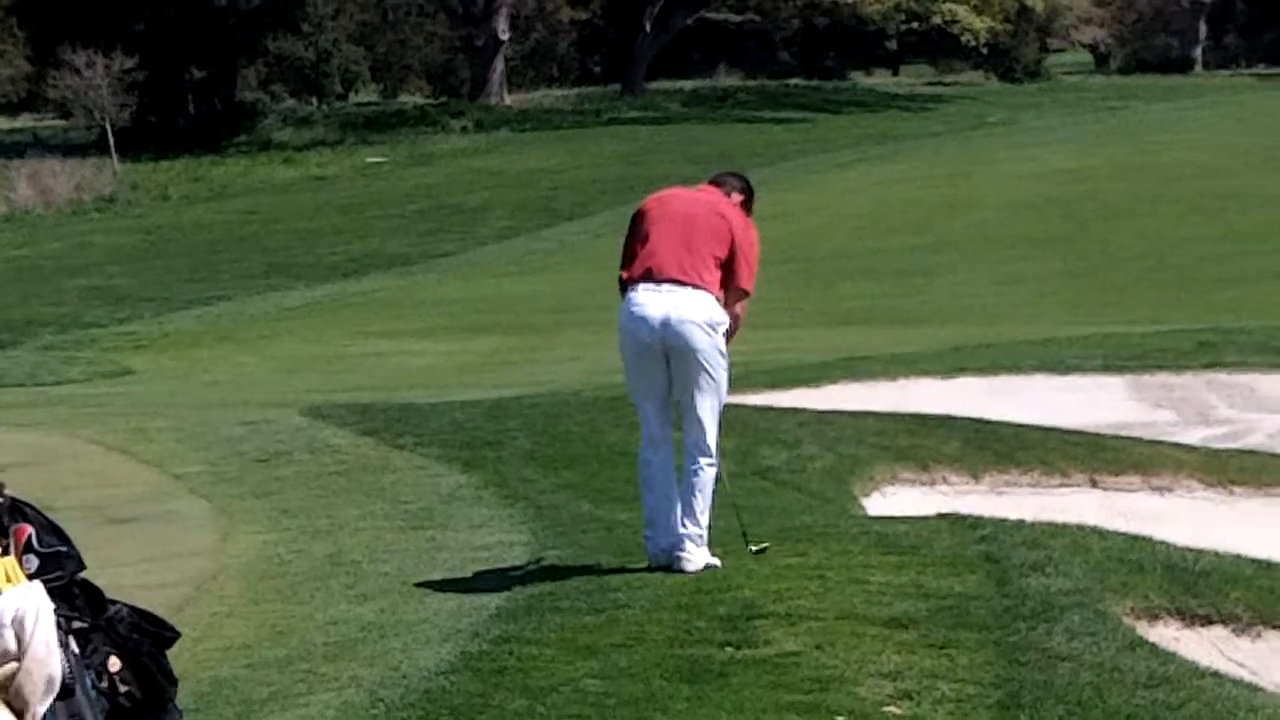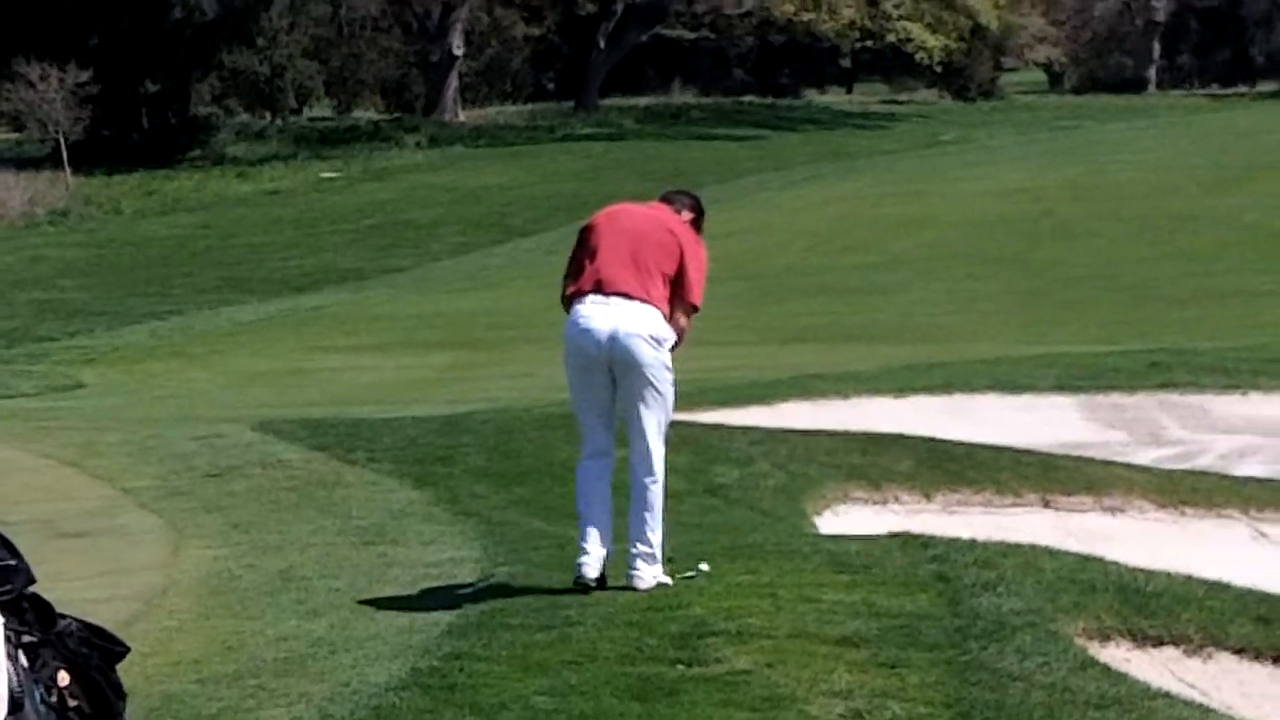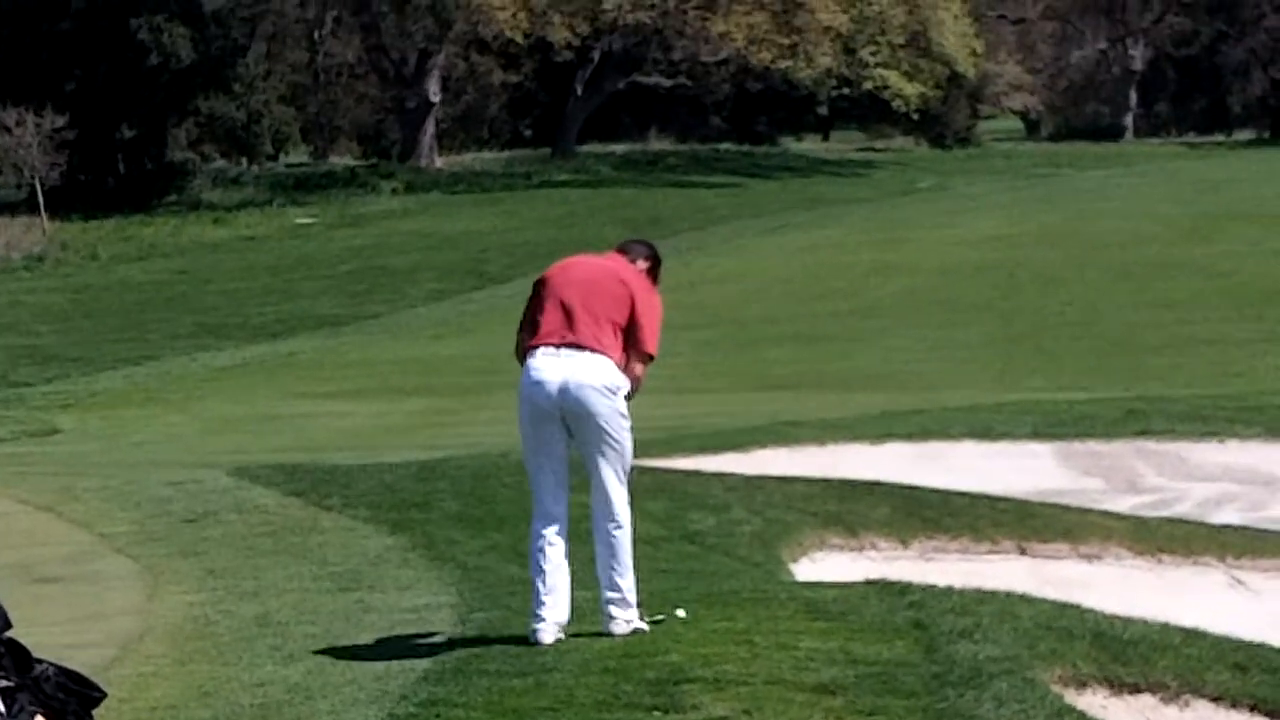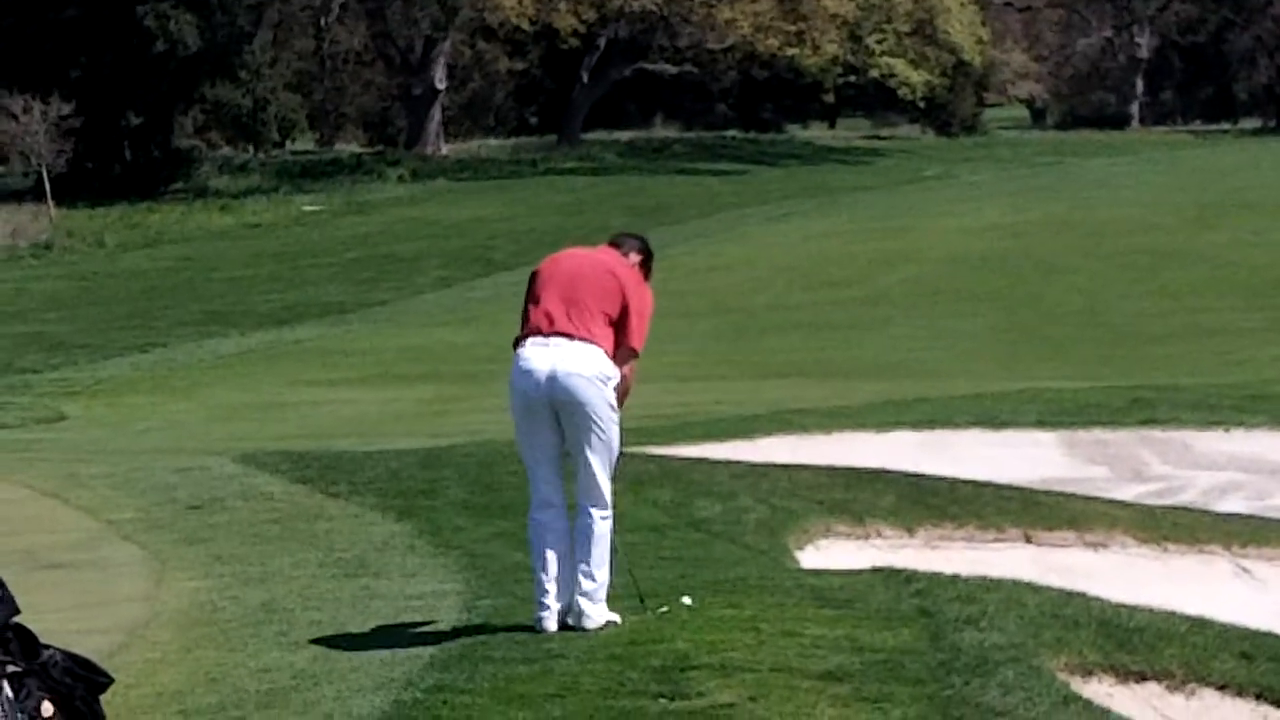
dt=0.3s
person 1, frame 1
left shoulder: (653, 202)
right shoulder: (739, 222)
left elbow: (625, 277)
right elbow: (736, 307)
right wrist: (718, 341)
left hip: (639, 309)
right hip: (695, 311)
left knee: (654, 438)
right knee: (701, 444)
left ankle: (660, 546)
right ankle: (692, 549)
person 1, frame 2
left shoulder: (603, 217)
right shoulder: (689, 239)
left elbow: (568, 292)
right elbow: (681, 320)
right wrist: (660, 349)
left hip: (585, 321)
right hip: (641, 326)
left knee: (595, 450)
right knee: (647, 459)
left ankle: (590, 558)
right ankle: (645, 568)
person 1, frame 3
left shoulder: (557, 270)
right shoulder: (642, 288)
left elbow: (522, 346)
right elbow: (636, 371)
right wrist: (617, 403)
left hip: (538, 375)
right hip: (594, 375)
left knee: (548, 511)
right knee: (612, 508)
left ankle: (548, 620)
right ankle: (620, 613)
person 1, frame 4
left shoulder: (552, 262)
right shoulder: (633, 282)
right elbow: (625, 367)
right wrist: (610, 411)
left hip: (528, 363)
right hip: (584, 366)
left knee: (545, 499)
right knee: (595, 500)
left ankle: (550, 608)
right ankle: (589, 608)
